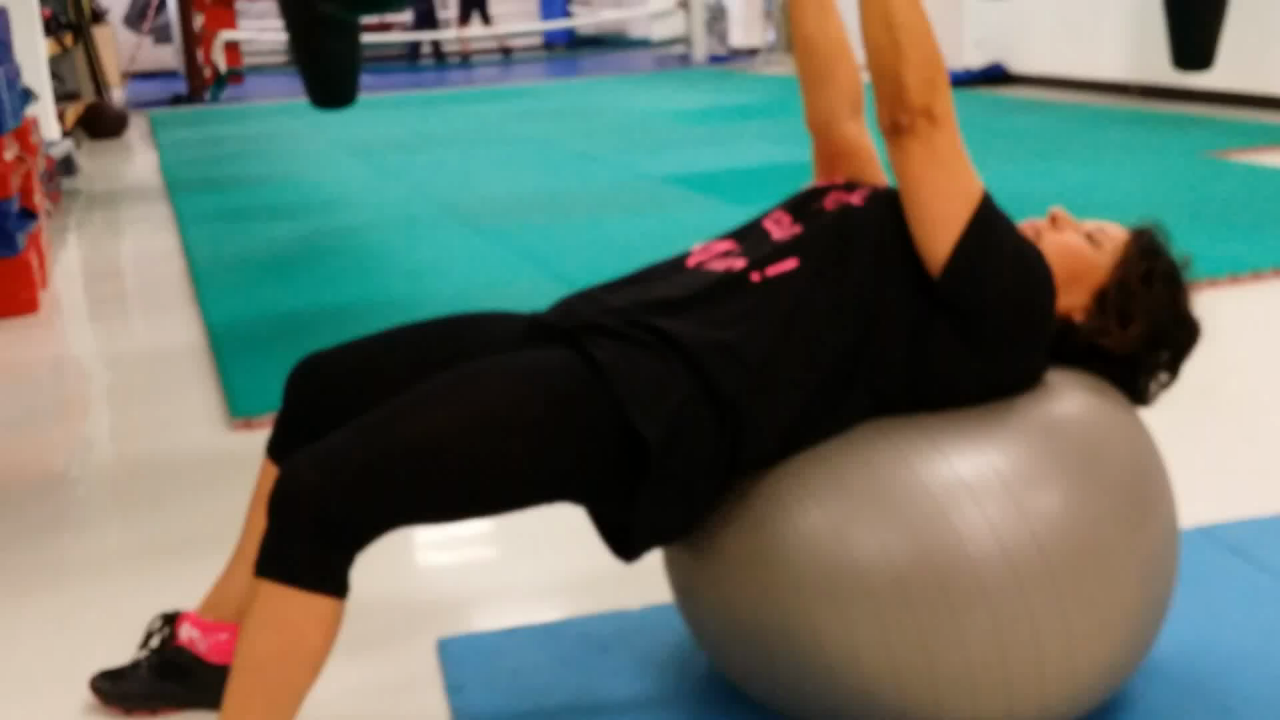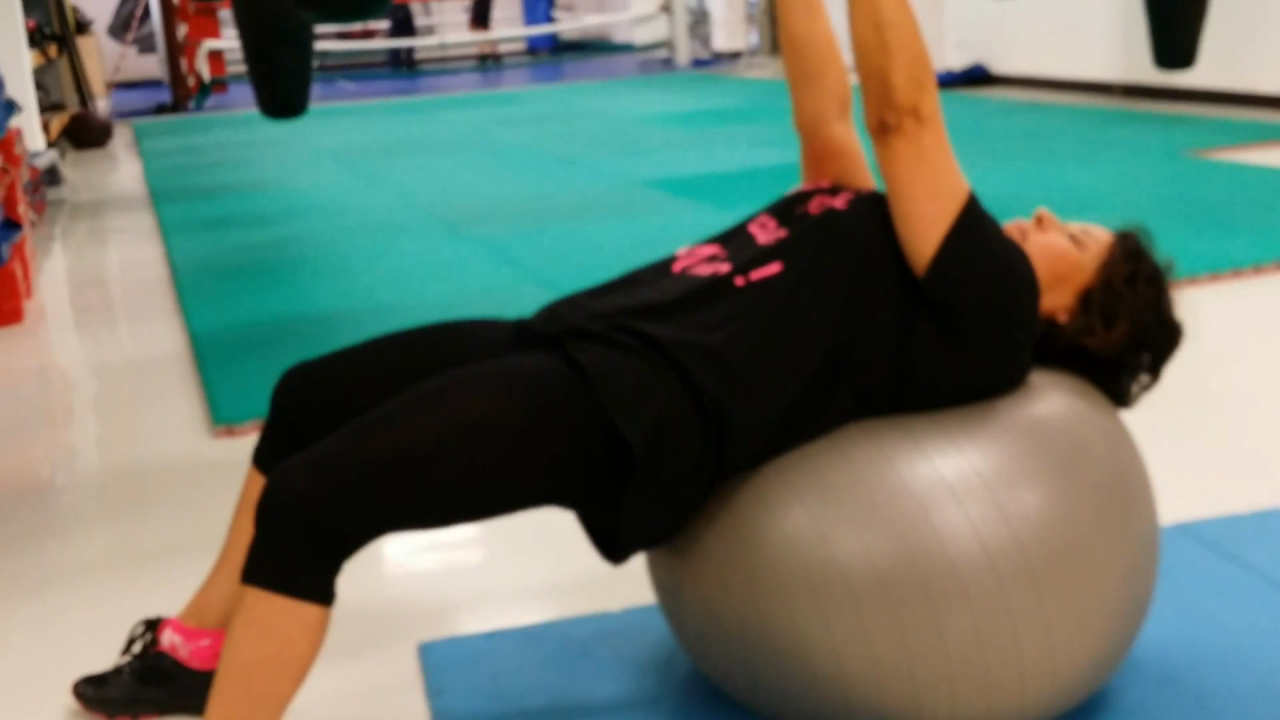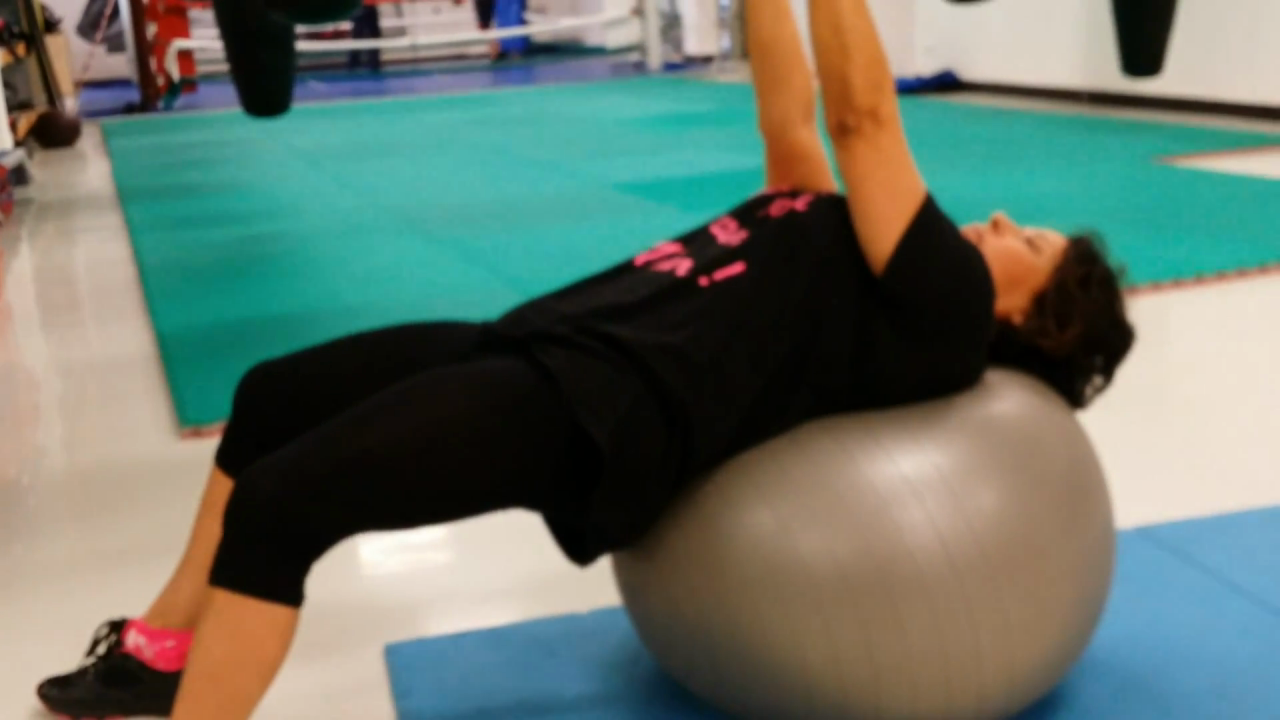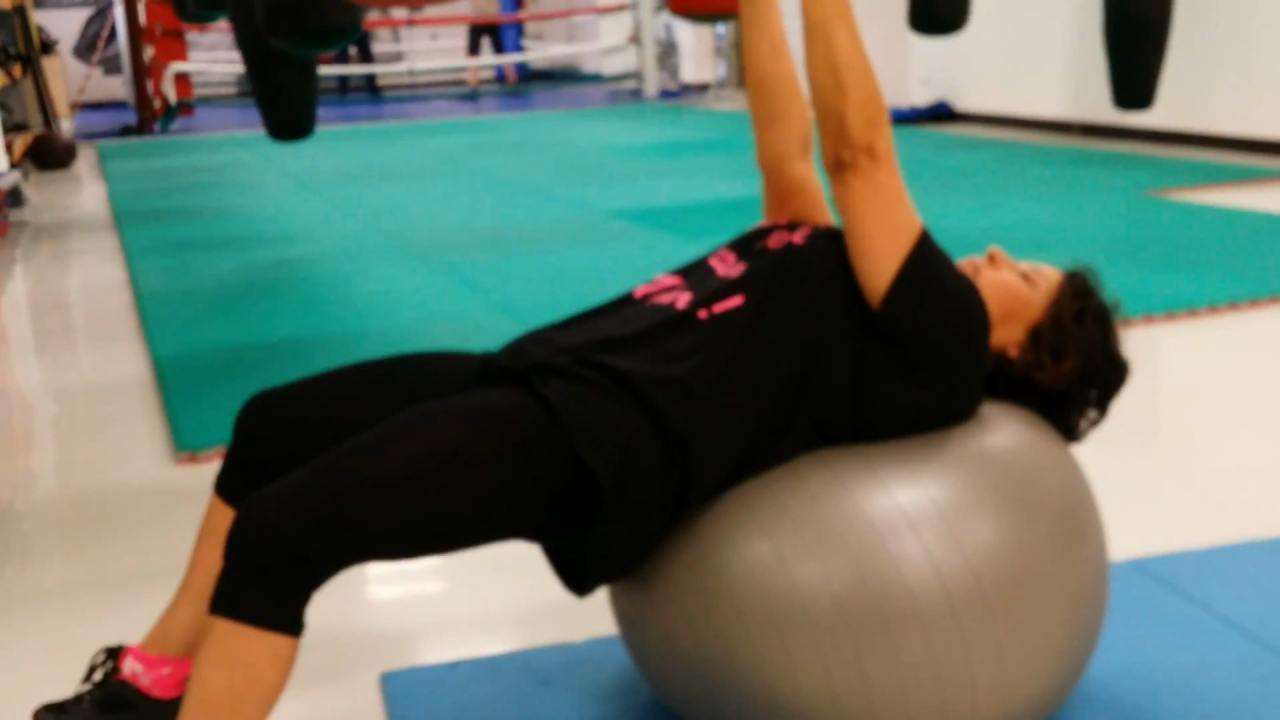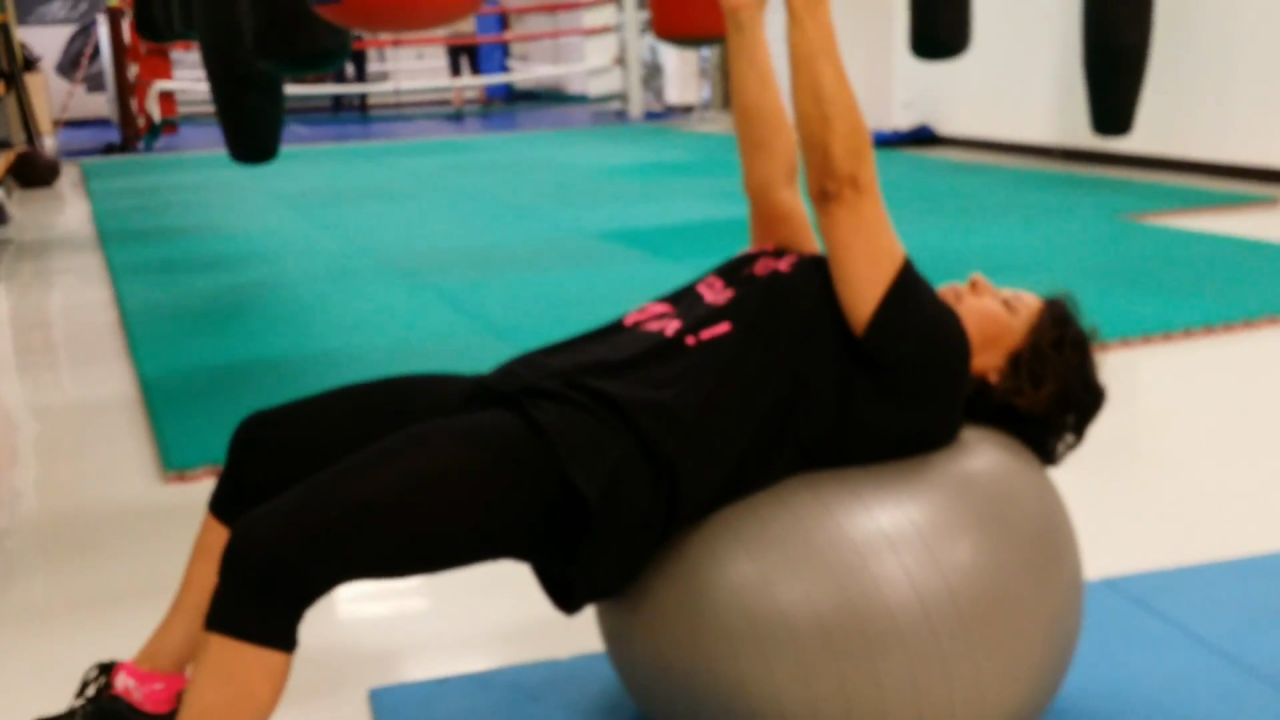
dt=0.7s
person 1, frame 1
left shoulder: (1004, 308)
right shoulder: (921, 256)
left elbow: (916, 114)
right elbow: (836, 109)
left hip: (655, 405)
right hip: (600, 338)
left knee: (323, 495)
right knee: (321, 389)
person 1, frame 2
left shoulder: (985, 310)
right shoulder: (905, 255)
left elbow: (904, 114)
right elbow: (825, 110)
left hip: (641, 406)
right hip: (586, 342)
left knee: (308, 501)
right knee: (306, 399)
person 1, frame 3
left shoulder: (945, 310)
right shoulder: (869, 258)
left elbow: (861, 117)
right elbow: (792, 117)
left hip: (605, 410)
right hip: (551, 347)
left knee: (279, 505)
right knee: (269, 400)
person 1, frame 4
left shoulder: (939, 341)
right shoulder: (864, 287)
left elbow: (857, 152)
right elbow: (790, 152)
left hip: (602, 443)
right hip: (553, 378)
left knee: (281, 533)
right knee: (269, 426)
person 1, frame 5
left shoulder: (923, 368)
right shoulder: (853, 321)
left elbow: (842, 184)
right elbow: (775, 183)
left hip: (593, 465)
right hip: (543, 404)
left knee: (276, 553)
right knee: (263, 446)
